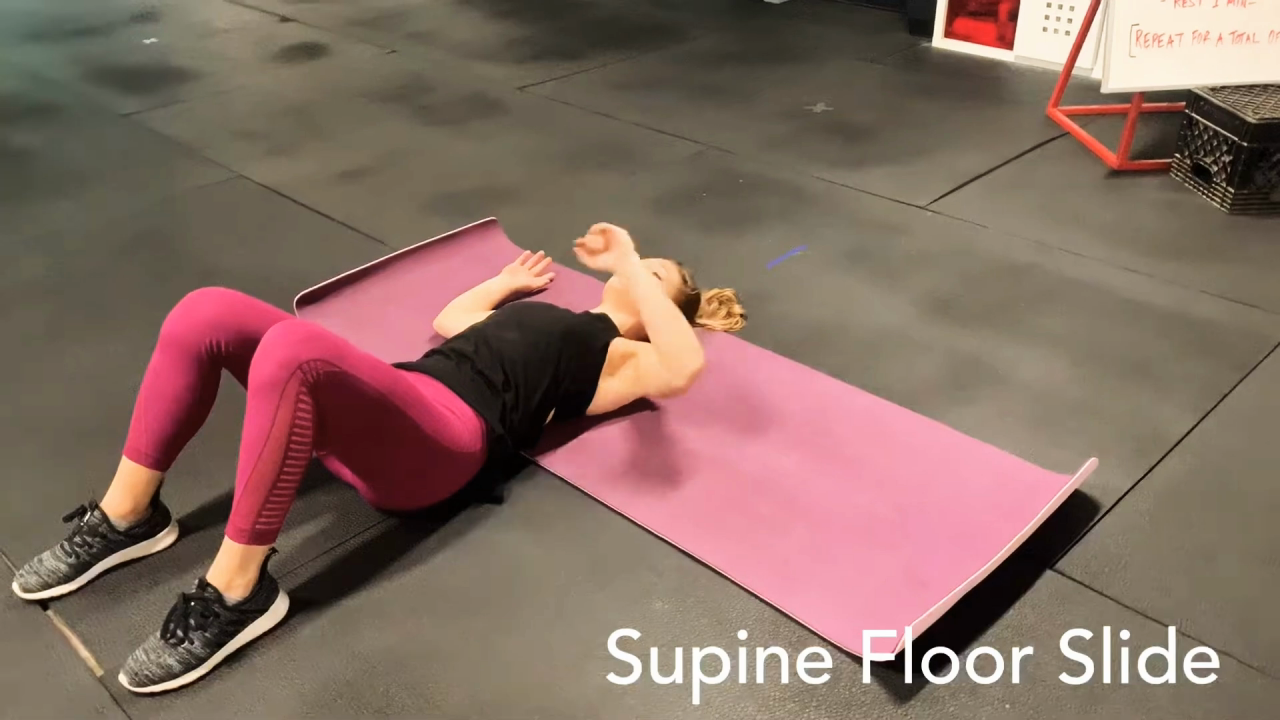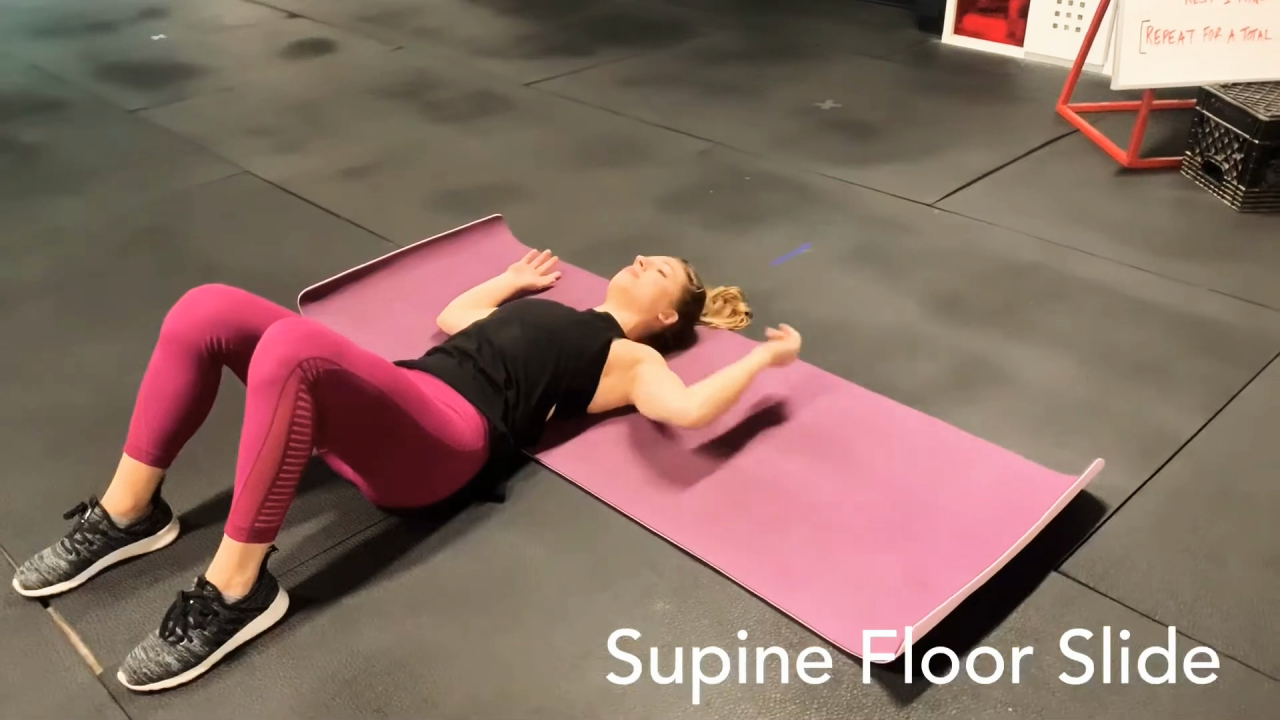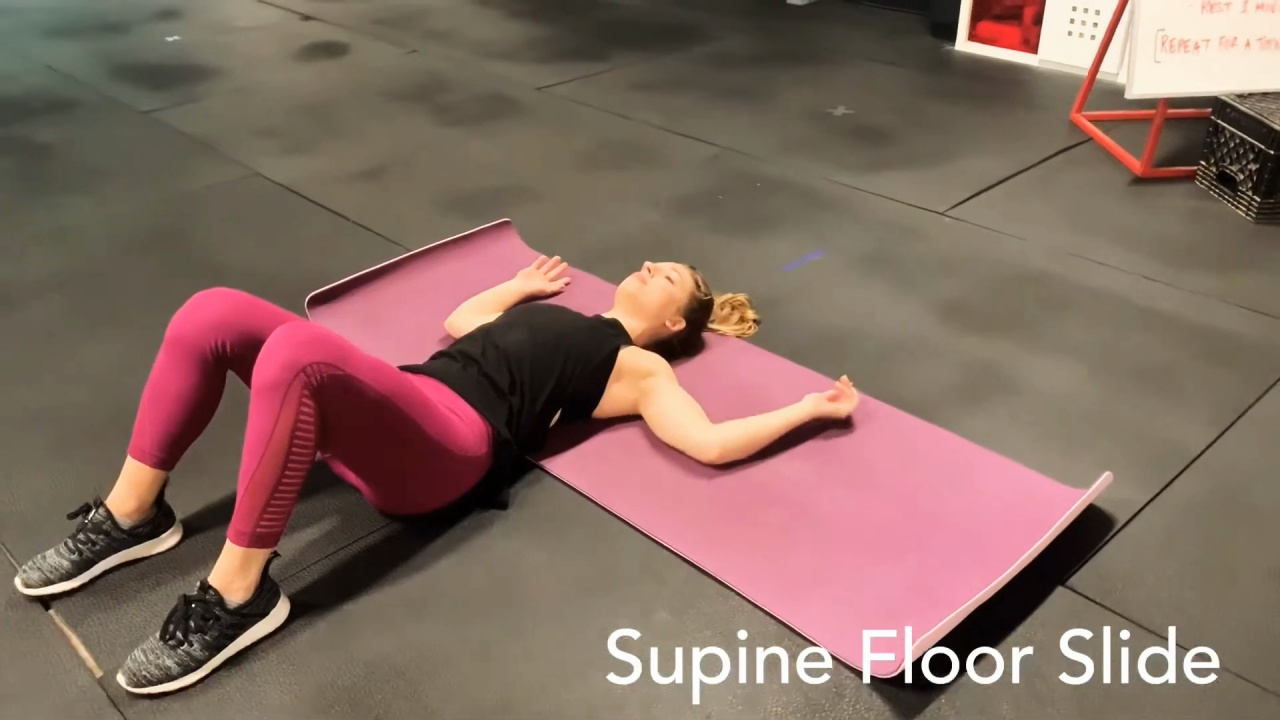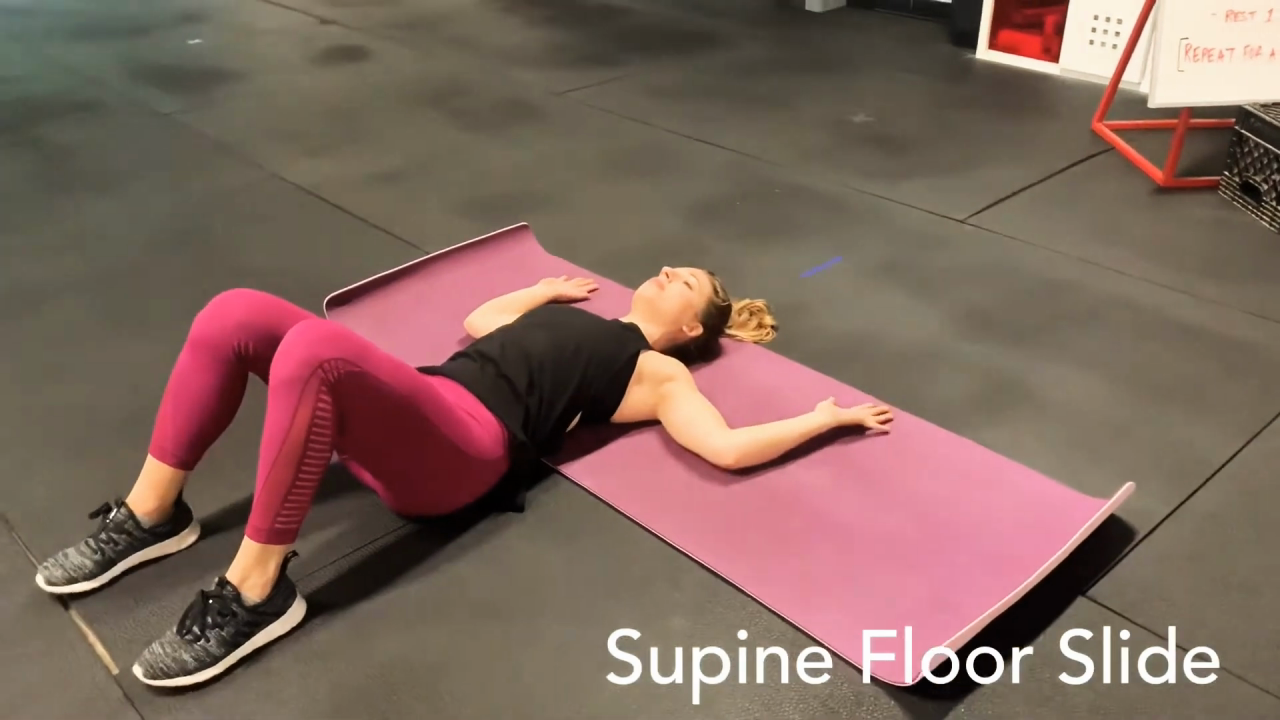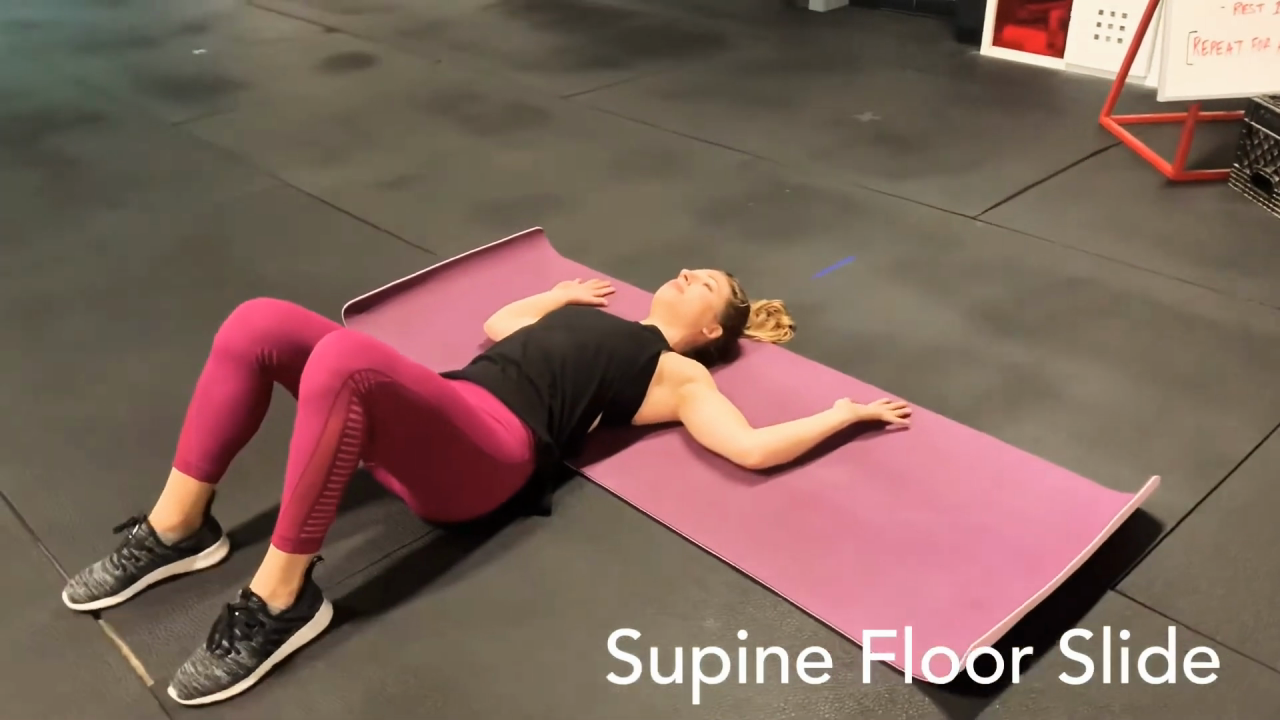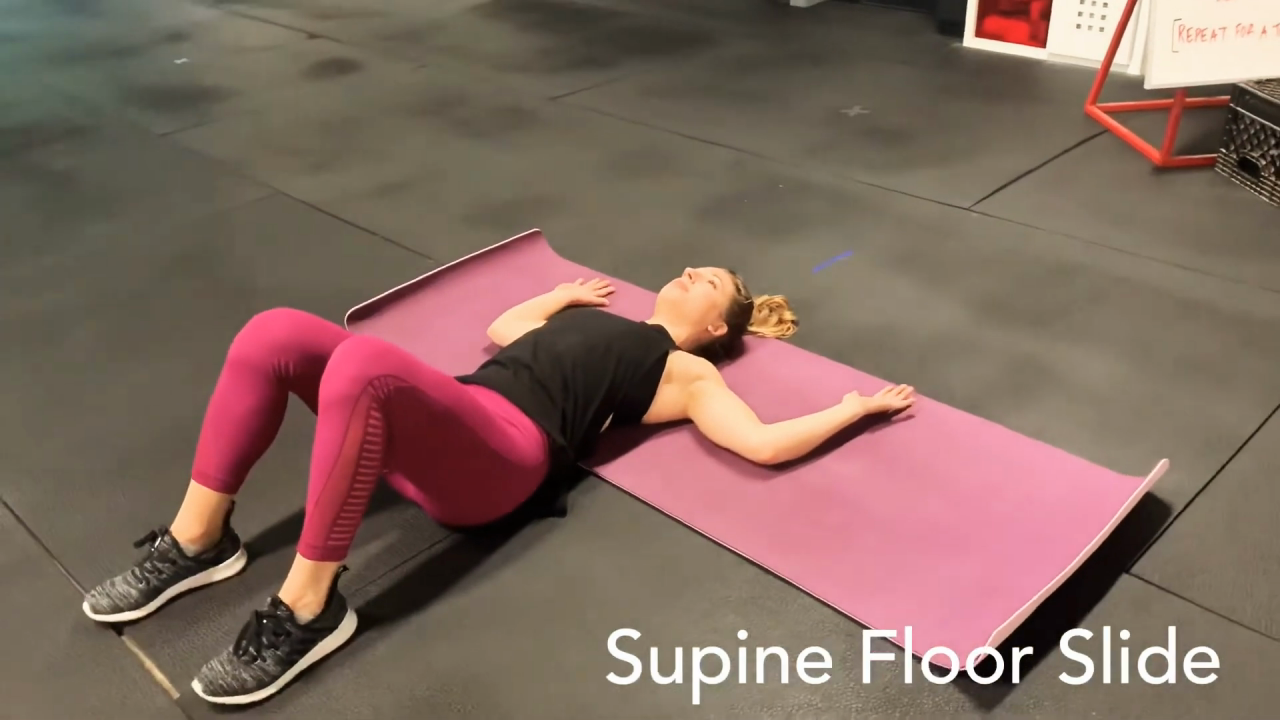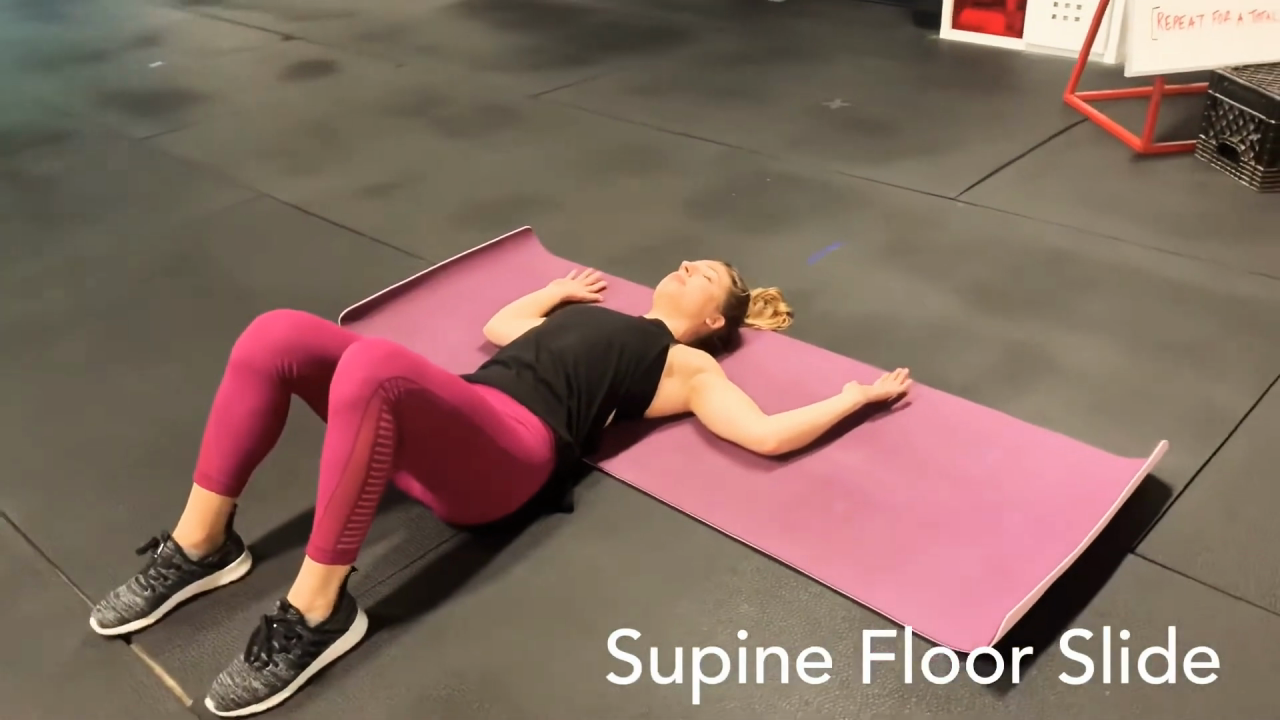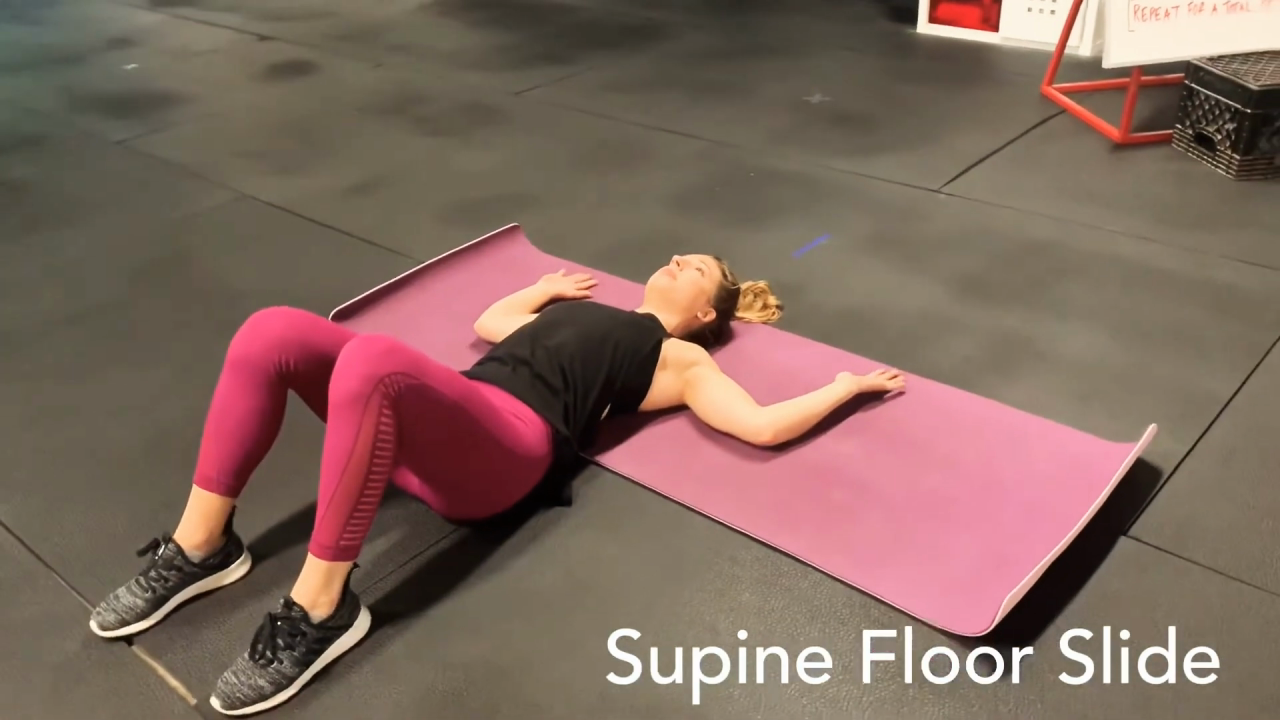
dt=0.4s
person 1, frame 1
left shoulder: (626, 358)
right shoulder: (543, 311)
left elbow: (685, 367)
right elbow: (448, 320)
left wrist: (633, 264)
right wrist: (507, 282)
left hip: (442, 440)
right hip: (387, 406)
left knee: (291, 349)
right knee: (206, 314)
left ankle: (237, 591)
right ankle: (127, 516)
person 1, frame 2
left shoulder: (630, 359)
right shoulder: (546, 307)
left elbow: (688, 408)
right elbow: (452, 317)
left wrist: (763, 358)
right wrist: (512, 279)
left hip: (444, 438)
right hip: (392, 399)
left knee: (291, 348)
right knee: (207, 310)
left ankle: (238, 588)
right ankle: (129, 512)
person 1, frame 3
left shoulder: (640, 366)
right shoulder: (560, 315)
left elbow: (708, 441)
right elbow: (460, 322)
left wrist: (810, 407)
right wrist: (520, 284)
left hip: (448, 442)
right hip: (393, 407)
left knee: (293, 351)
right knee: (213, 313)
left ankle: (239, 592)
right ankle: (132, 516)
person 1, frame 4
left shoulder: (658, 373)
right shoulder: (582, 319)
left elbow: (727, 447)
right elbow: (478, 322)
left wrist: (827, 416)
right wrist: (546, 288)
left hip: (466, 444)
right hip: (412, 410)
left knee: (311, 347)
right knee: (234, 314)
left ankle: (255, 591)
right ankle: (151, 514)
person 1, frame 5
left shoulder: (677, 372)
right shoulder: (595, 317)
left elbow: (751, 446)
right elbow: (497, 324)
left wrist: (847, 411)
right wrist: (561, 291)
left hip: (489, 449)
right hip: (431, 417)
left knee: (341, 357)
right knee: (259, 323)
left ankle: (281, 597)
right ankle: (178, 528)
person 1, frame 6
left shoulder: (686, 372)
right shoulder: (598, 318)
left elbow: (765, 443)
right elbow: (502, 328)
left wrist: (857, 405)
right wrist: (563, 292)
left hip: (504, 452)
right hip: (442, 426)
left knee: (361, 364)
right knee: (274, 334)
left ankle: (308, 606)
right ankle: (198, 540)
person 1, frame 7
left shoulder: (686, 365)
right shoulder: (590, 313)
left elbow: (767, 434)
right elbow: (499, 325)
left wrist: (856, 395)
right wrist: (559, 289)
left hip: (509, 450)
right hip: (442, 425)
left knee: (371, 363)
right knee: (275, 336)
left ankle: (316, 610)
right ankle: (201, 545)
person 1, frame 8
left shoulder: (680, 359)
right shoulder: (583, 310)
left elbow: (762, 424)
right elbow: (489, 321)
left wrist: (848, 385)
right wrist: (550, 286)
left hip: (507, 445)
right hip: (438, 422)
left knee: (371, 359)
right knee: (271, 333)
left ankle: (321, 606)
right ankle: (201, 546)
